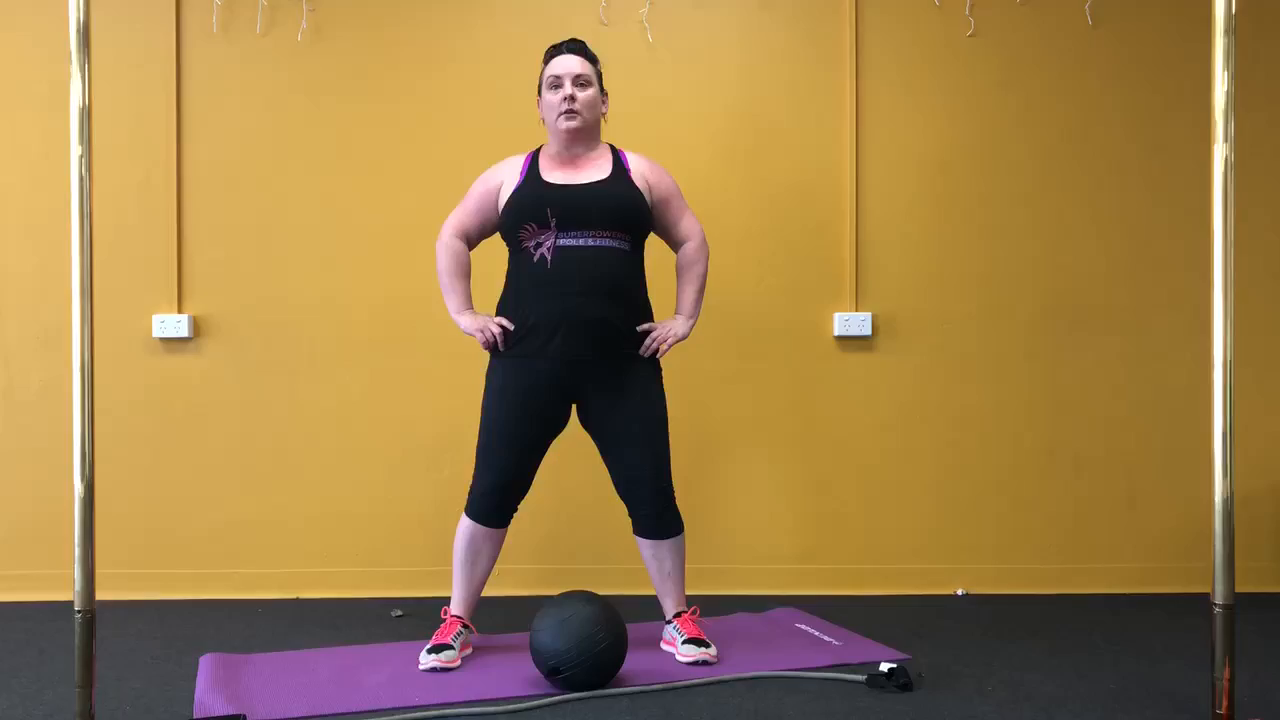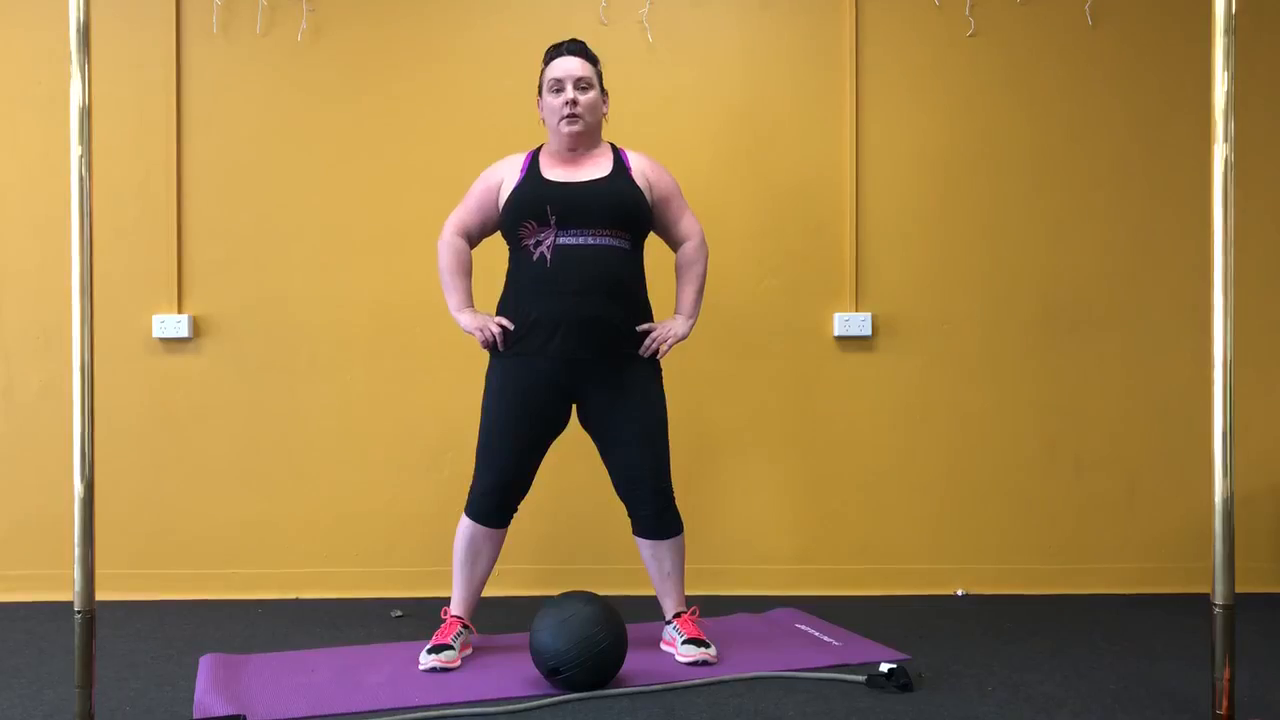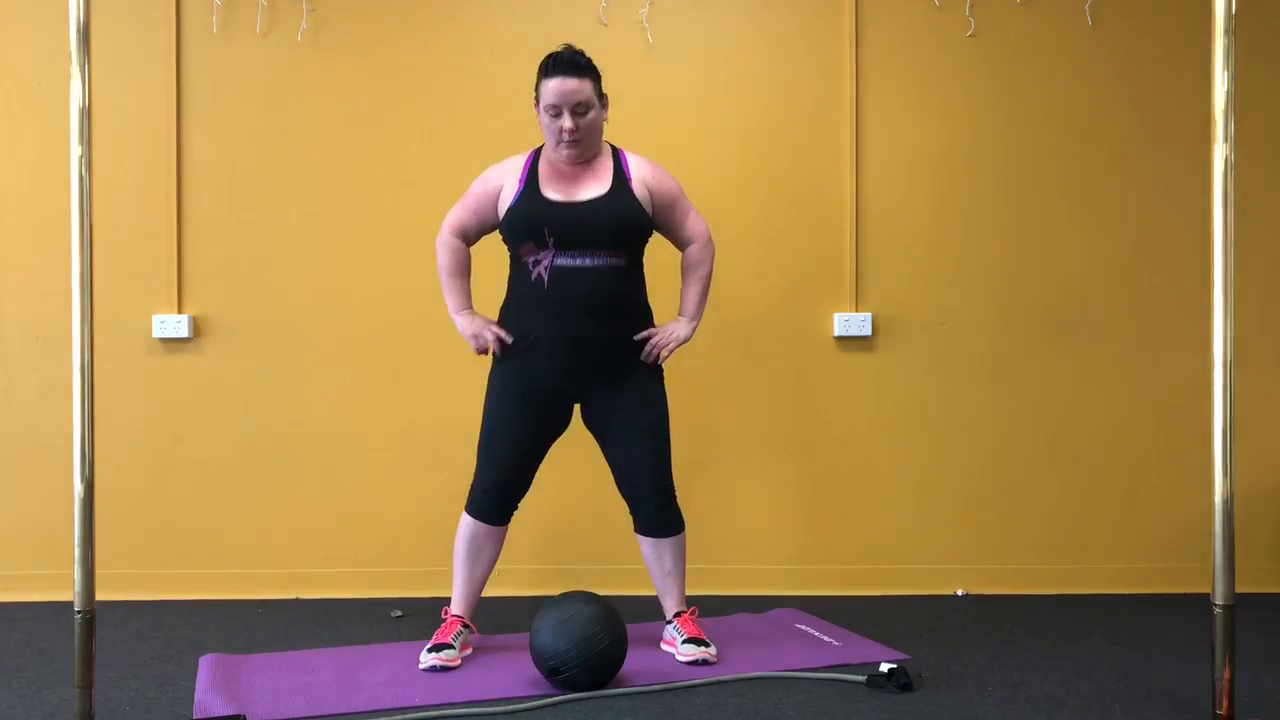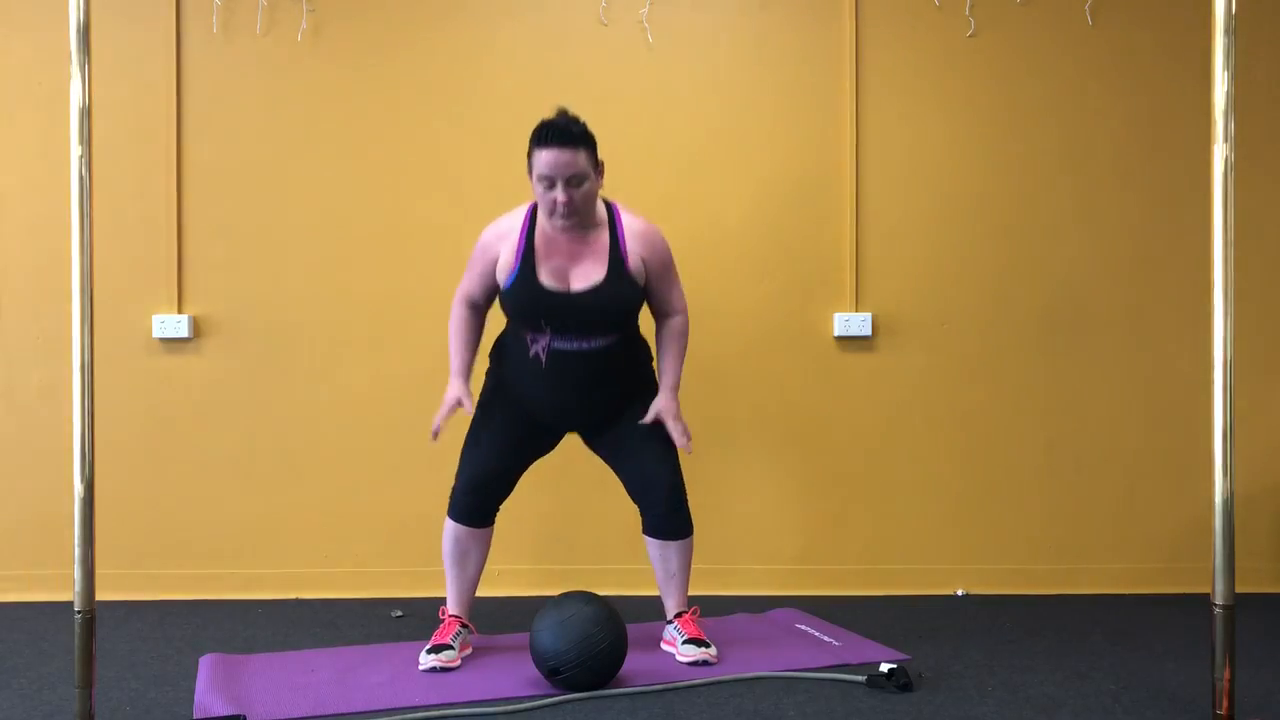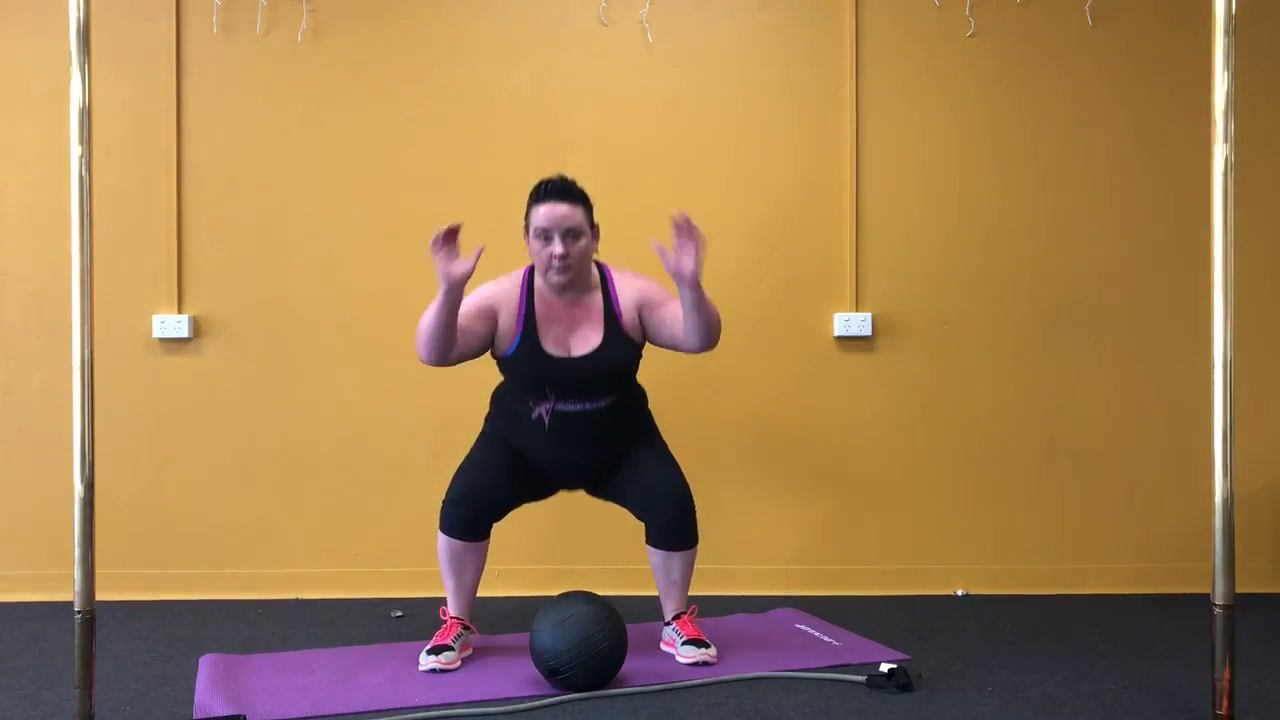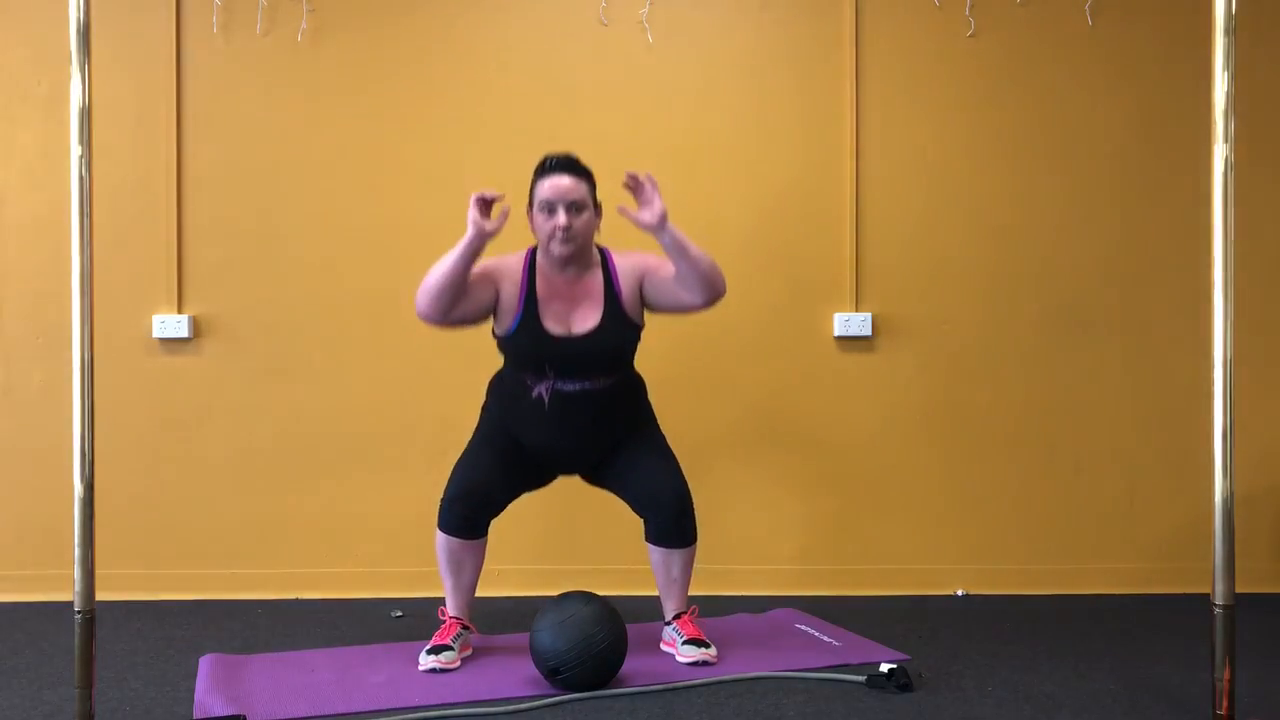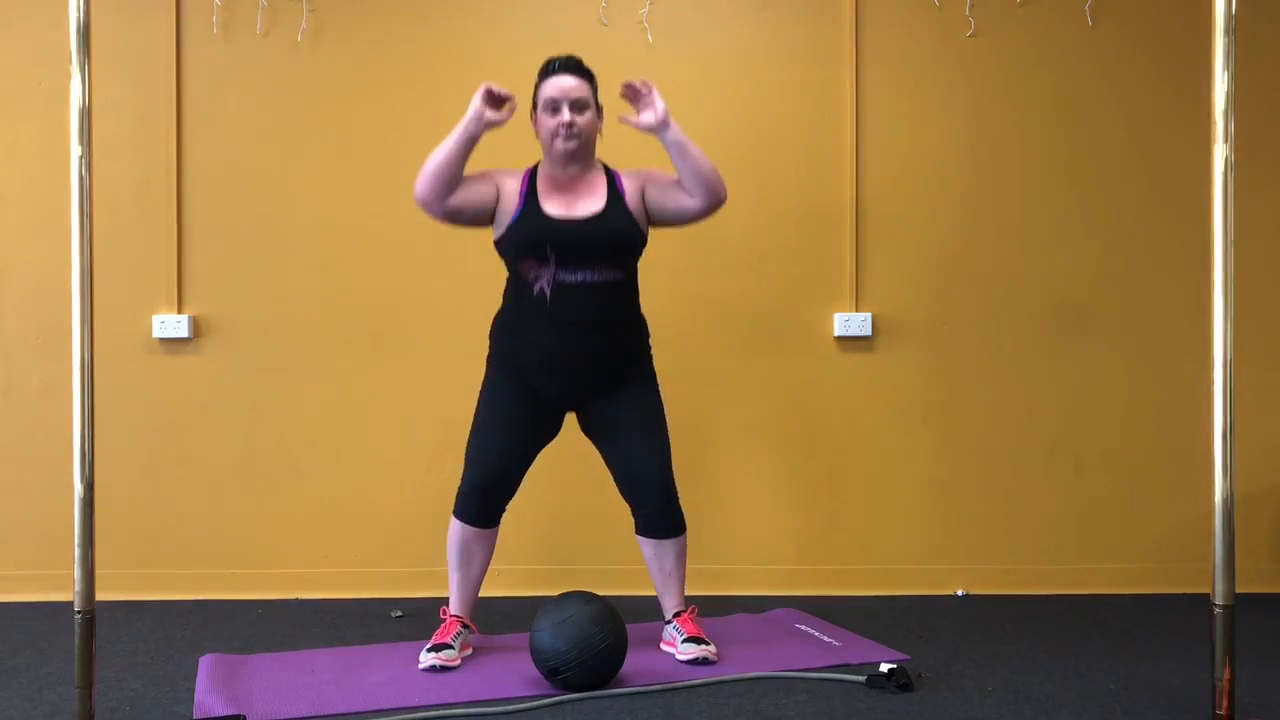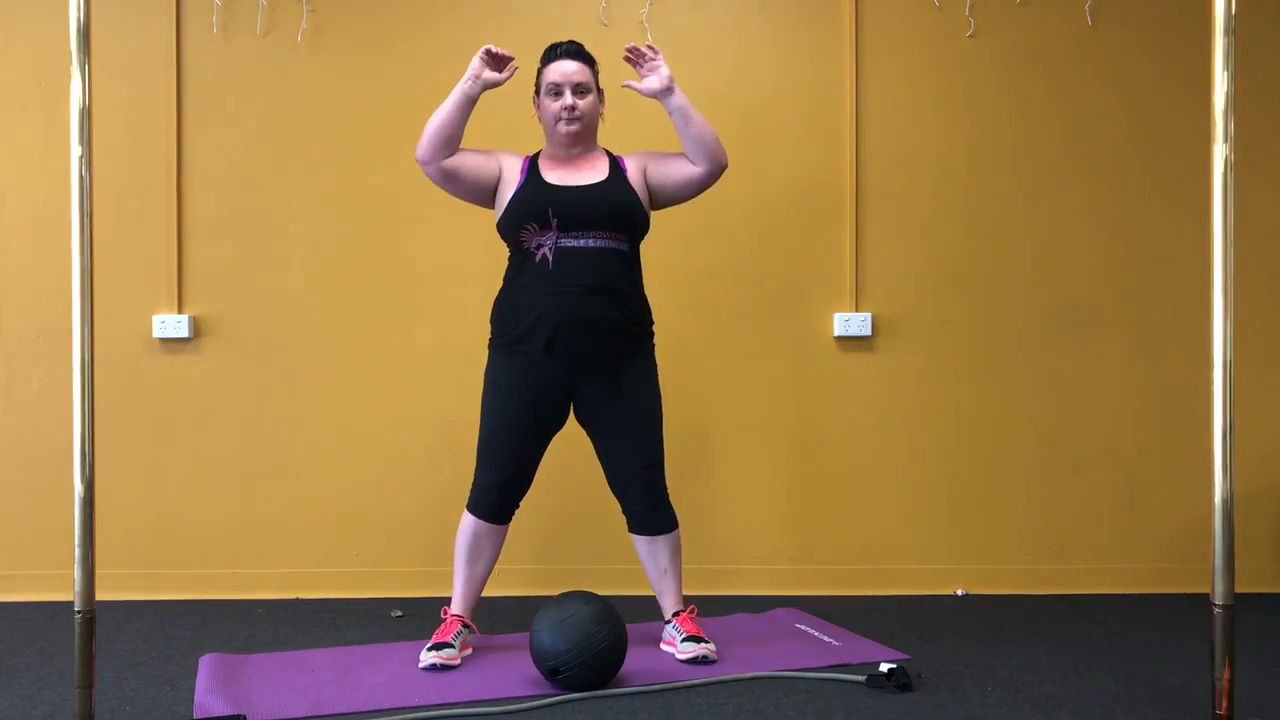
dt=0.3s
person 1, frame 1
left shoulder: (639, 173)
right shoulder: (509, 176)
left elbow: (691, 242)
right elbow: (452, 239)
left wrist: (684, 319)
right wrist: (463, 314)
left hip: (622, 364)
right hip: (528, 361)
left knee: (650, 491)
right knee: (493, 490)
left ankle: (679, 620)
right ankle: (456, 623)
person 1, frame 2
left shoulder: (640, 172)
right shoulder: (509, 174)
left elbow: (690, 240)
right elbow: (454, 236)
left wrist: (684, 318)
right wrist: (464, 312)
left hip: (622, 364)
right hip: (528, 360)
left knee: (649, 493)
right knee: (493, 490)
left ankle: (678, 621)
right ankle: (456, 624)
person 1, frame 3
left shoulder: (643, 176)
right shoulder: (508, 176)
left elbow: (697, 240)
right elbow: (453, 236)
left wrist: (686, 320)
right wrist: (462, 314)
left hip: (623, 370)
right hip: (528, 367)
left knee: (651, 490)
right knee: (493, 489)
left ankle: (679, 621)
right ankle: (456, 624)
person 1, frame 4
left shoulder: (639, 237)
right shoulder: (505, 235)
left elbow: (672, 313)
right elbow: (469, 303)
left wrist: (669, 393)
right wrist: (457, 379)
left hip: (622, 401)
right hip: (520, 398)
left knee: (664, 492)
right knee: (472, 490)
left ankle: (679, 621)
right ankle: (455, 624)
person 1, frame 5
left shoulder: (631, 294)
right shoulder: (502, 299)
left elbow: (701, 338)
right elbow: (432, 352)
left wrist: (690, 280)
right wrist: (451, 284)
left hip: (620, 445)
right hip: (521, 448)
left knee: (673, 505)
right knee: (463, 504)
left ankle: (678, 624)
right ankle: (456, 628)
person 1, frame 6
left shoulder: (630, 274)
right shoulder: (504, 279)
left elbow: (707, 292)
right elbow: (429, 310)
left wrist: (664, 231)
right wrist: (472, 241)
left hip: (618, 433)
right hip: (519, 433)
left knee: (671, 502)
right knee: (462, 501)
left ankle: (678, 623)
right ankle: (455, 626)
person 1, frame 7
left shoulder: (632, 189)
right shoulder: (507, 191)
left elbow: (708, 198)
right elbow: (429, 197)
left wrist: (665, 130)
right wrist: (472, 126)
left hip: (618, 375)
right hip: (522, 372)
left knee: (653, 489)
right knee: (481, 486)
left ankle: (678, 621)
right ankle: (455, 623)
person 1, frame 8
left shoulder: (635, 173)
right shoulder: (509, 174)
left elbow: (710, 167)
right elbow: (431, 158)
left wrist: (668, 95)
right wrist: (472, 85)
left hip: (618, 359)
right hip: (526, 356)
left knee: (643, 489)
right knee: (495, 487)
left ankle: (677, 620)
right ankle: (457, 622)
